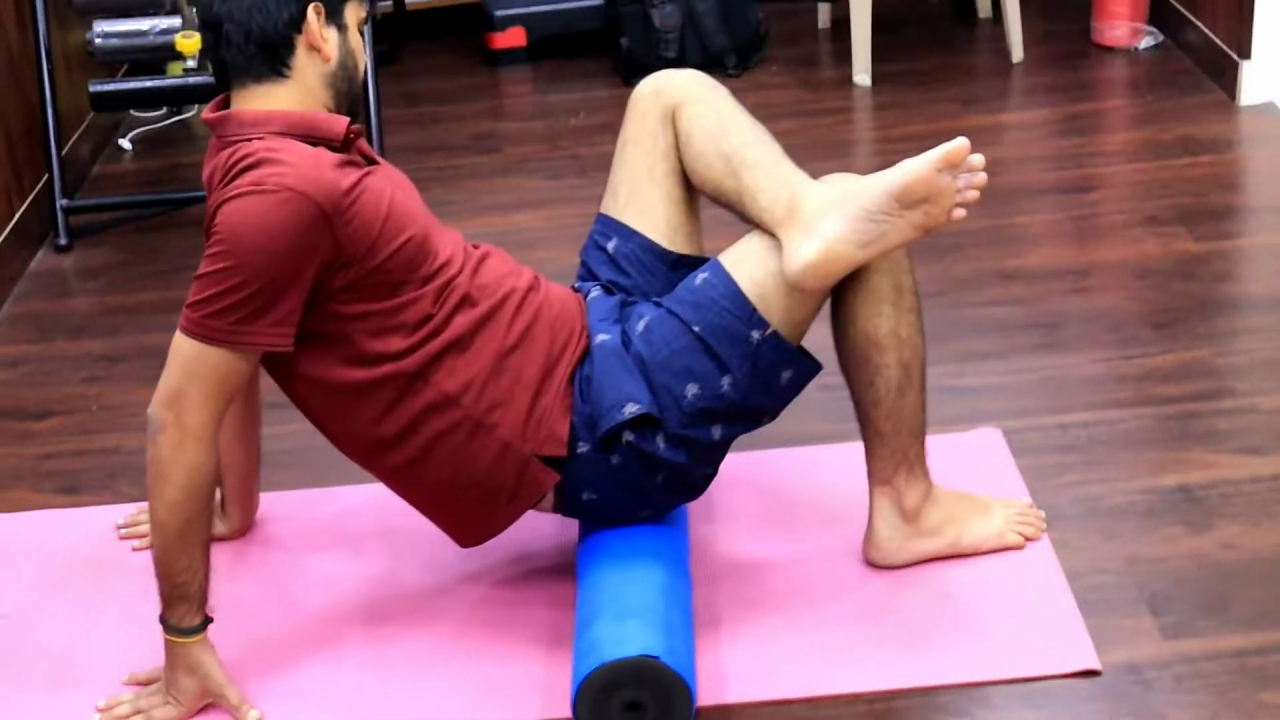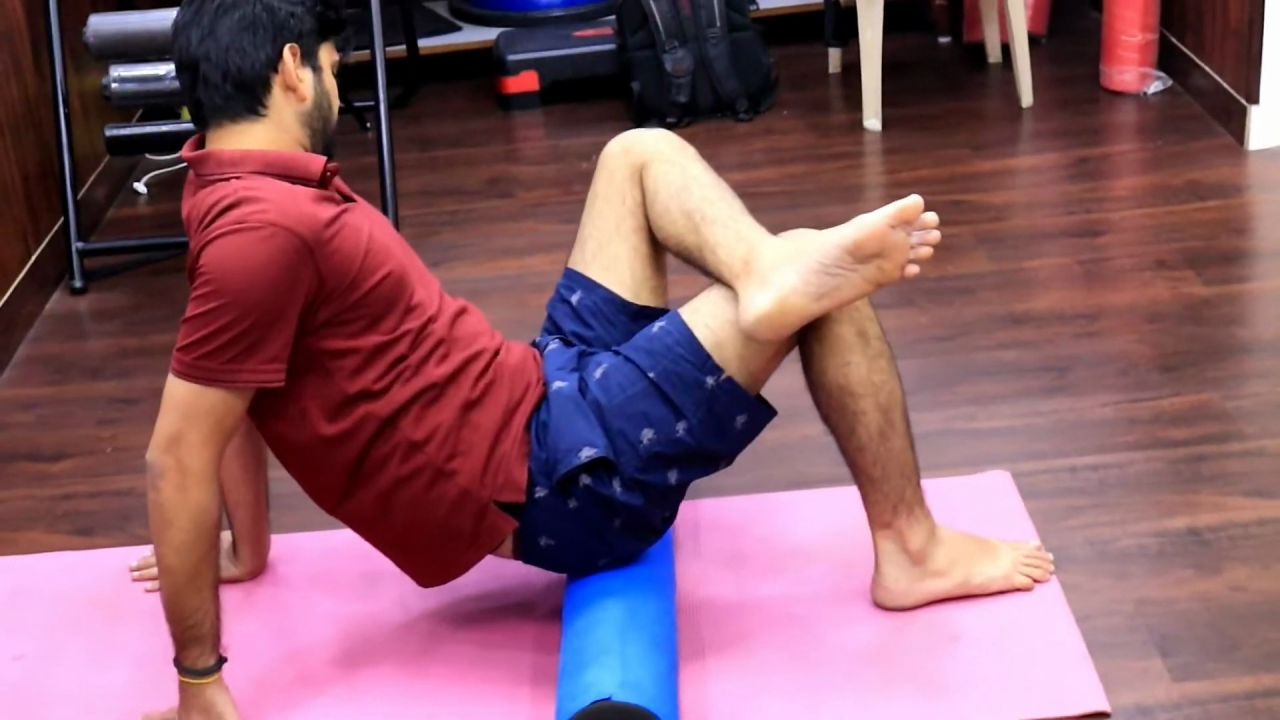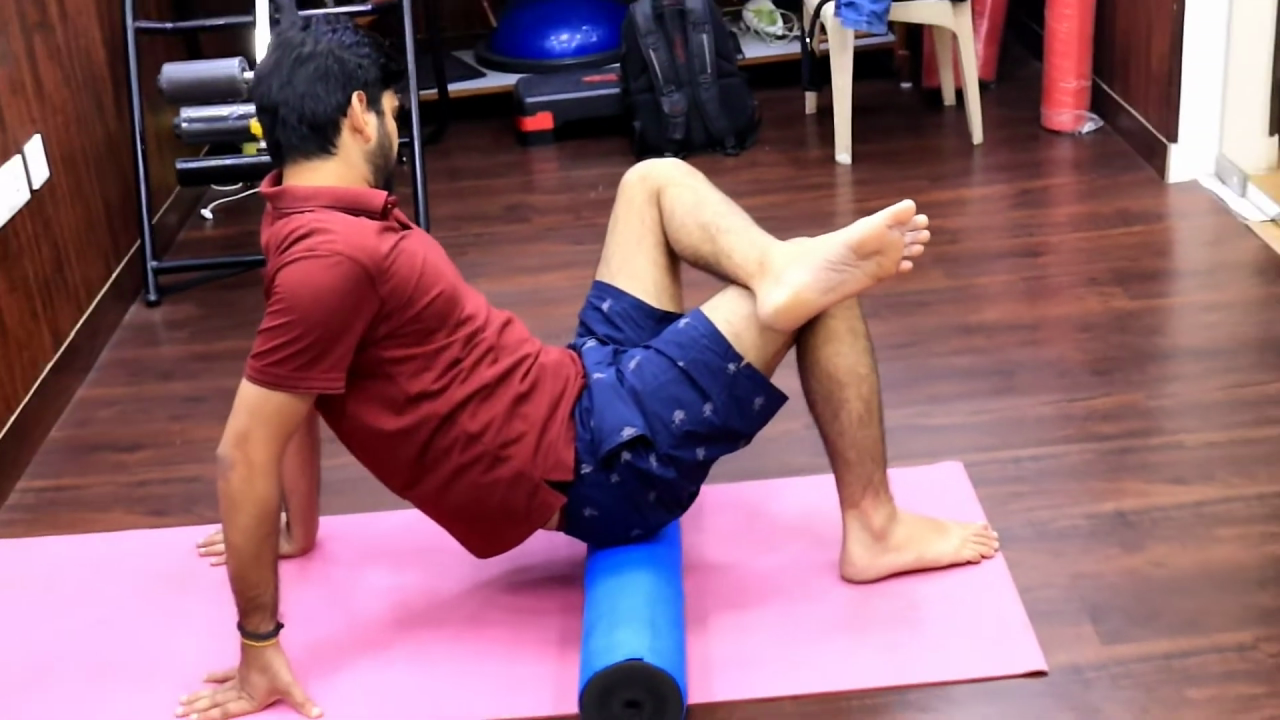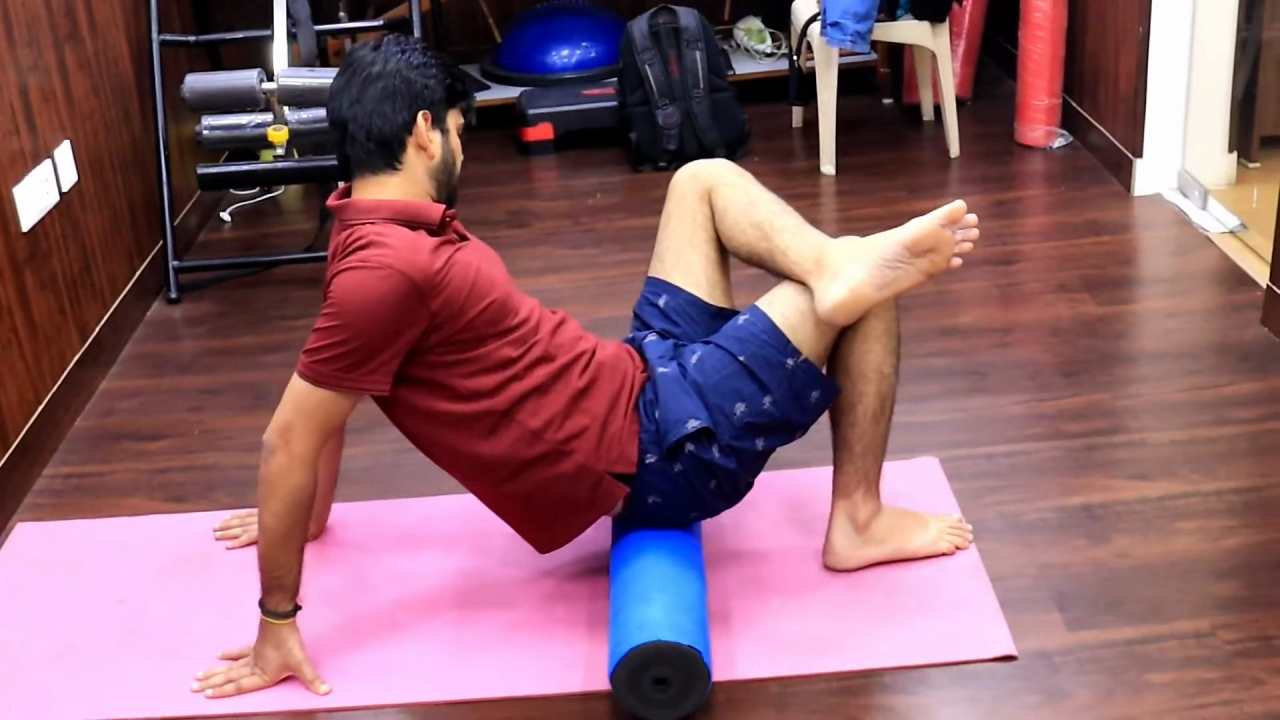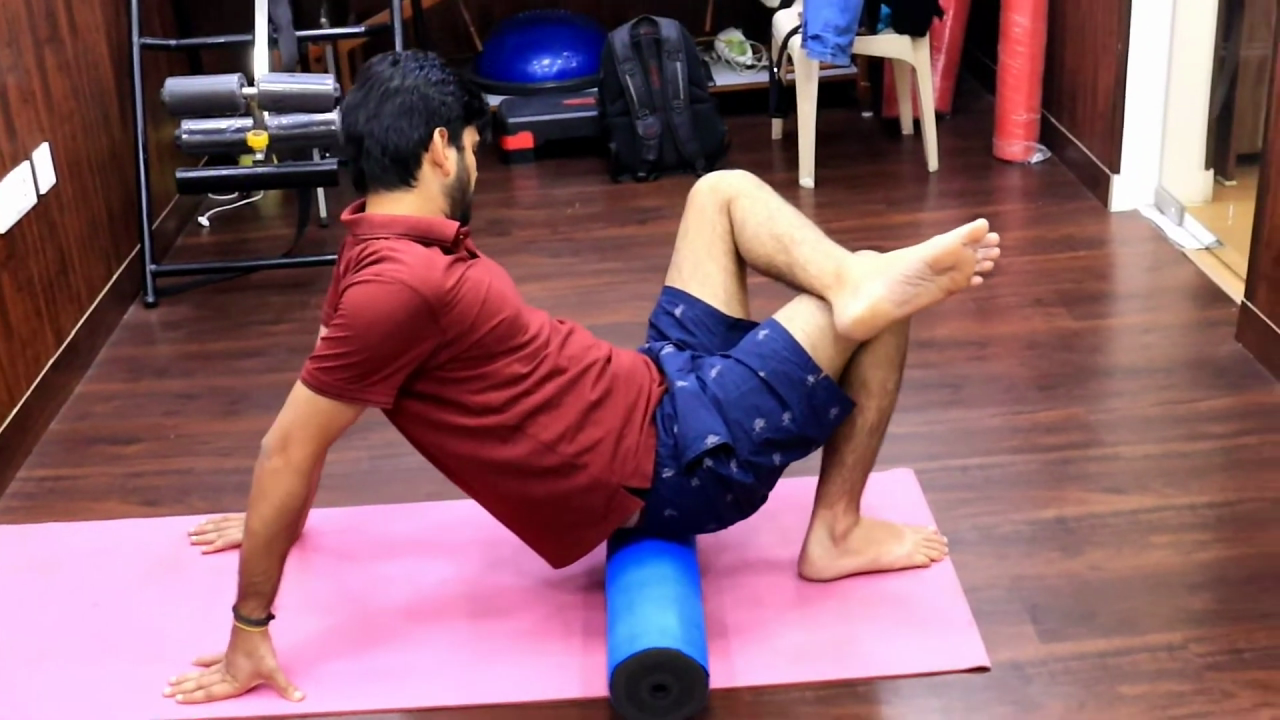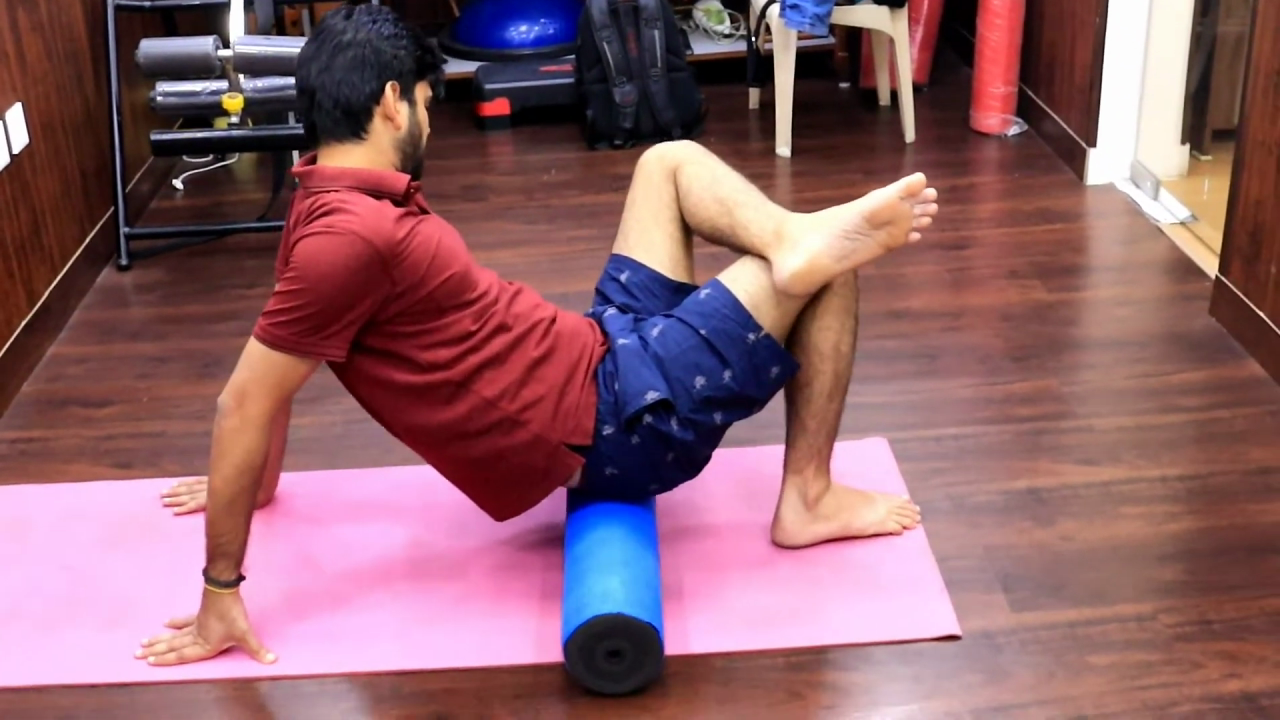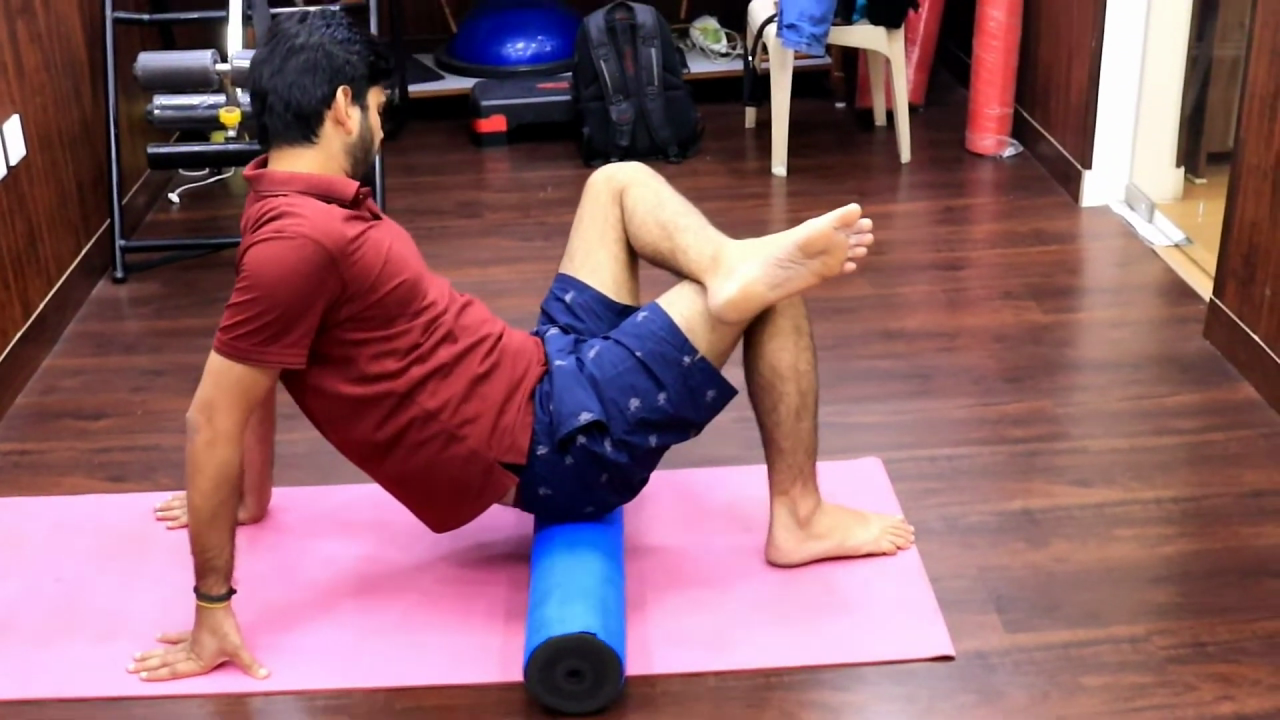
dt=0.5s
person 1, frame 1
left shoulder: (264, 148)
right shoulder: (285, 190)
left elbow: (229, 368)
right elbow: (178, 416)
left wrist: (234, 509)
left hip: (590, 336)
right hip: (600, 430)
left knee: (670, 96)
right knee: (860, 228)
left ankle: (810, 225)
right ankle: (908, 508)
person 1, frame 2
left shoulder: (244, 192)
right shoulder: (268, 227)
left elbow: (243, 404)
right elbow: (178, 458)
left wrist: (250, 549)
left hip: (550, 392)
right hip: (557, 475)
left knee: (641, 156)
right knee: (823, 283)
left ankle: (766, 274)
right ankle: (913, 548)
person 1, frame 3
left shoulder: (313, 219)
right shoulder: (335, 254)
left elbow: (292, 407)
right elbow: (243, 453)
left wrist: (300, 528)
right wrist: (258, 646)
left hip: (585, 386)
right hip: (598, 458)
left knee: (657, 180)
right knee: (822, 291)
left ankle: (782, 272)
right ankle: (875, 526)
person 1, frame 4
left shoulder: (380, 232)
right shoulder: (390, 268)
left elbow: (325, 386)
right elbow: (288, 440)
right wrist: (277, 626)
left hip: (644, 381)
right hip: (660, 445)
left knee: (705, 181)
right knee: (865, 292)
left ankle: (835, 265)
right ankle: (860, 519)
person 1, frame 5
left shoulder: (384, 245)
right shoulder: (402, 284)
left elbow: (322, 370)
right elbow: (288, 447)
right wrist: (249, 633)
left hip: (657, 388)
right hip: (676, 456)
left knee: (726, 191)
right knee: (880, 304)
left ankle: (855, 283)
right ankle: (839, 531)
person 1, frame 6
left shoulder: (338, 200)
right shoulder: (353, 235)
left elbow: (275, 359)
right elbow: (244, 402)
left wrist: (261, 481)
right wrist: (222, 593)
left hip: (601, 355)
right hip: (615, 418)
left knee: (673, 161)
right knee: (828, 265)
left ankle: (792, 237)
right ankle: (809, 498)
person 1, frame 7
left shoulder: (296, 203)
right shoulder: (301, 238)
left elbow: (253, 366)
right elbow: (213, 418)
left wrist: (253, 497)
right wrist: (213, 608)
left hip: (547, 370)
right hip: (554, 441)
left knee: (620, 183)
right knee: (774, 289)
left ankle: (729, 268)
right ankle: (801, 517)
